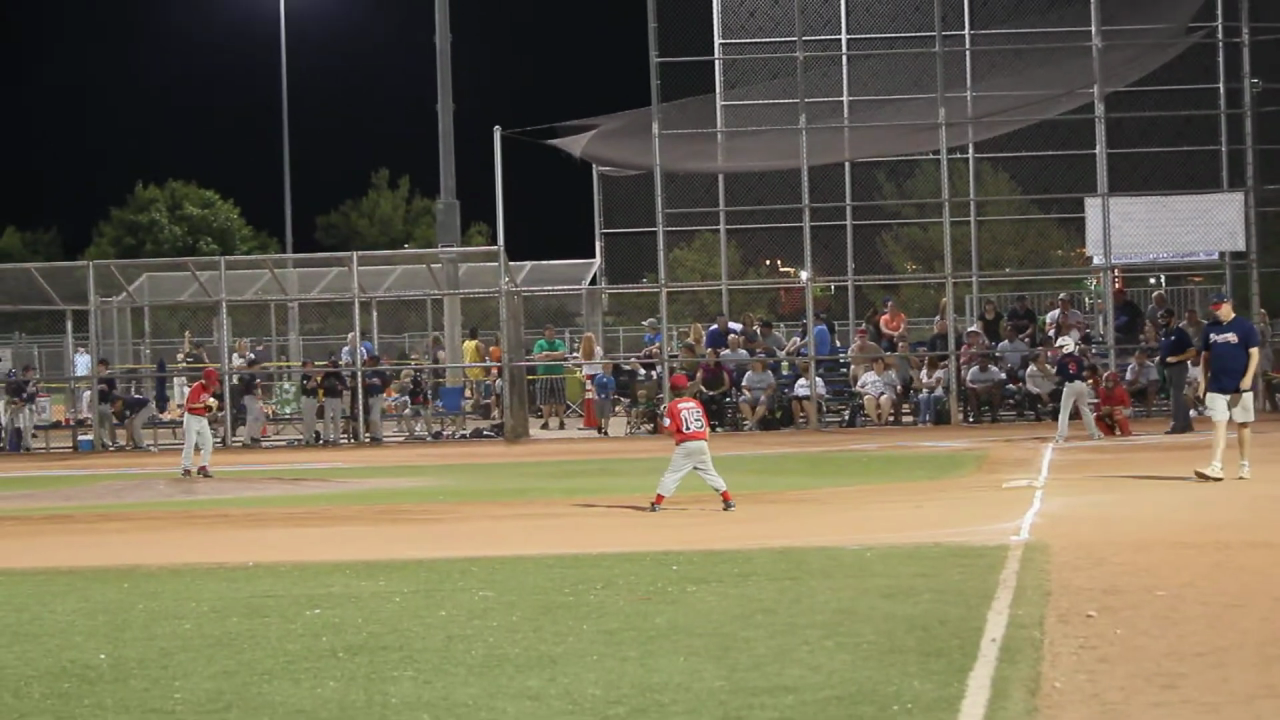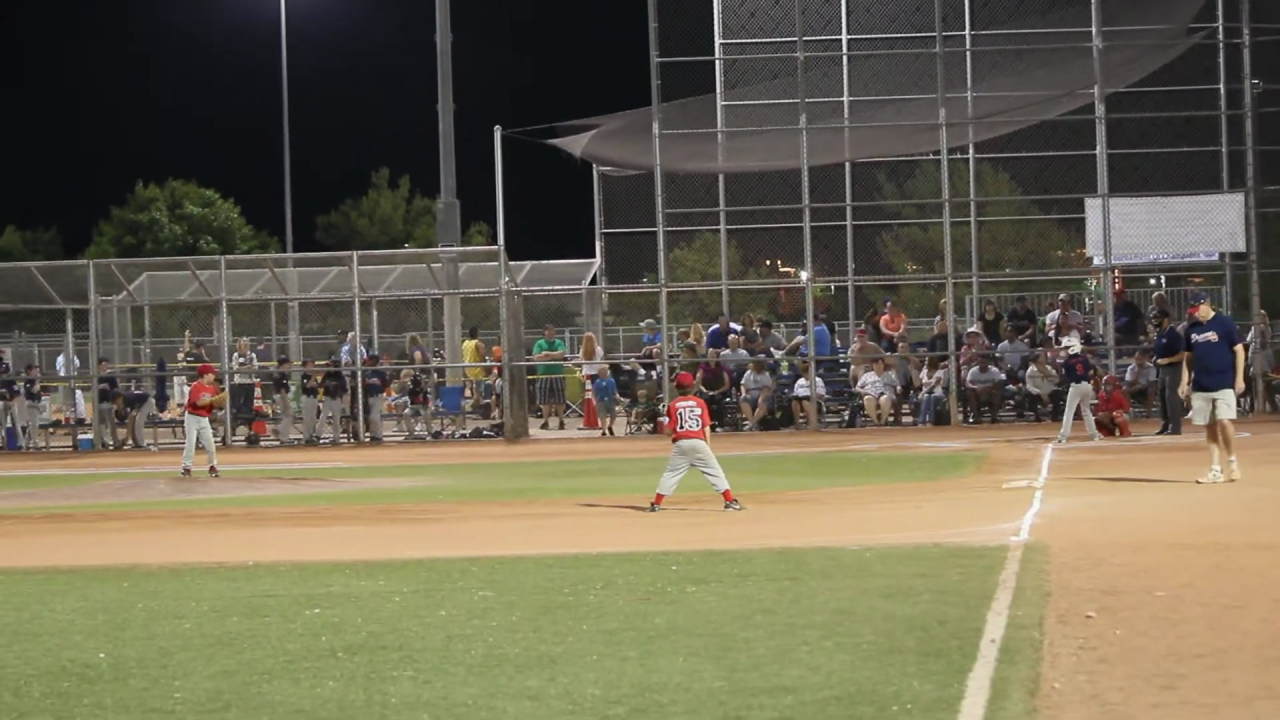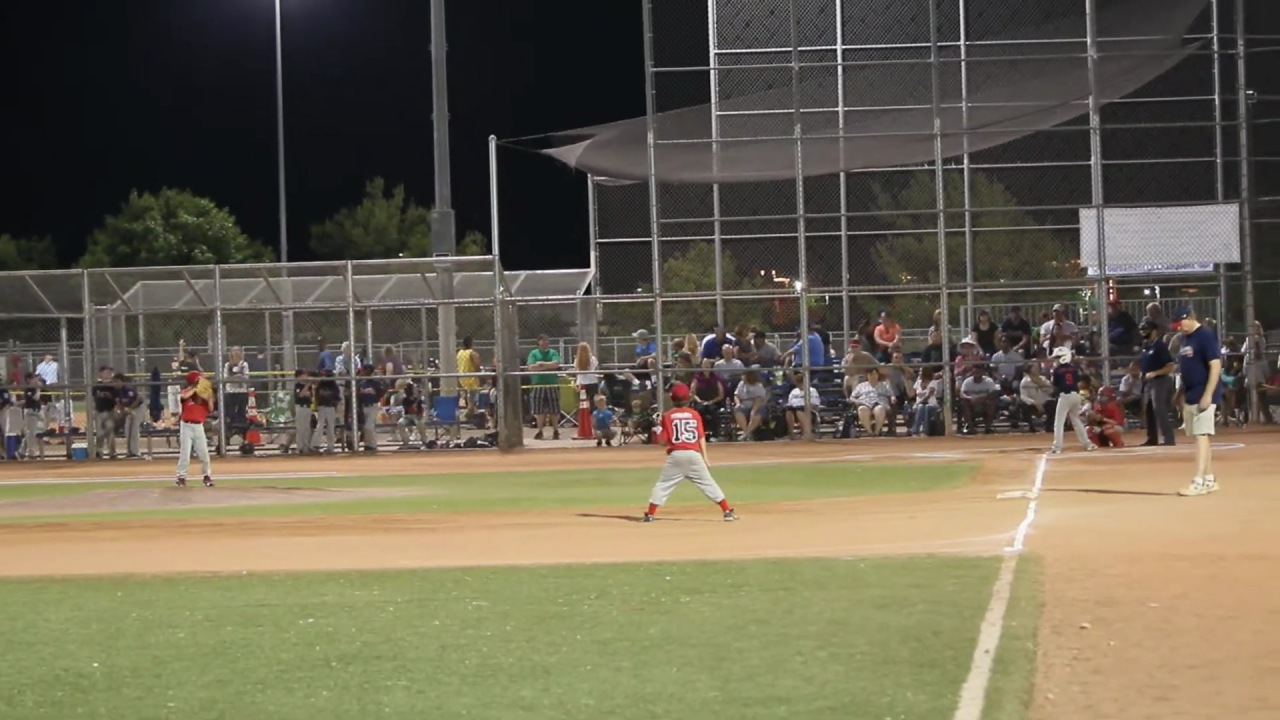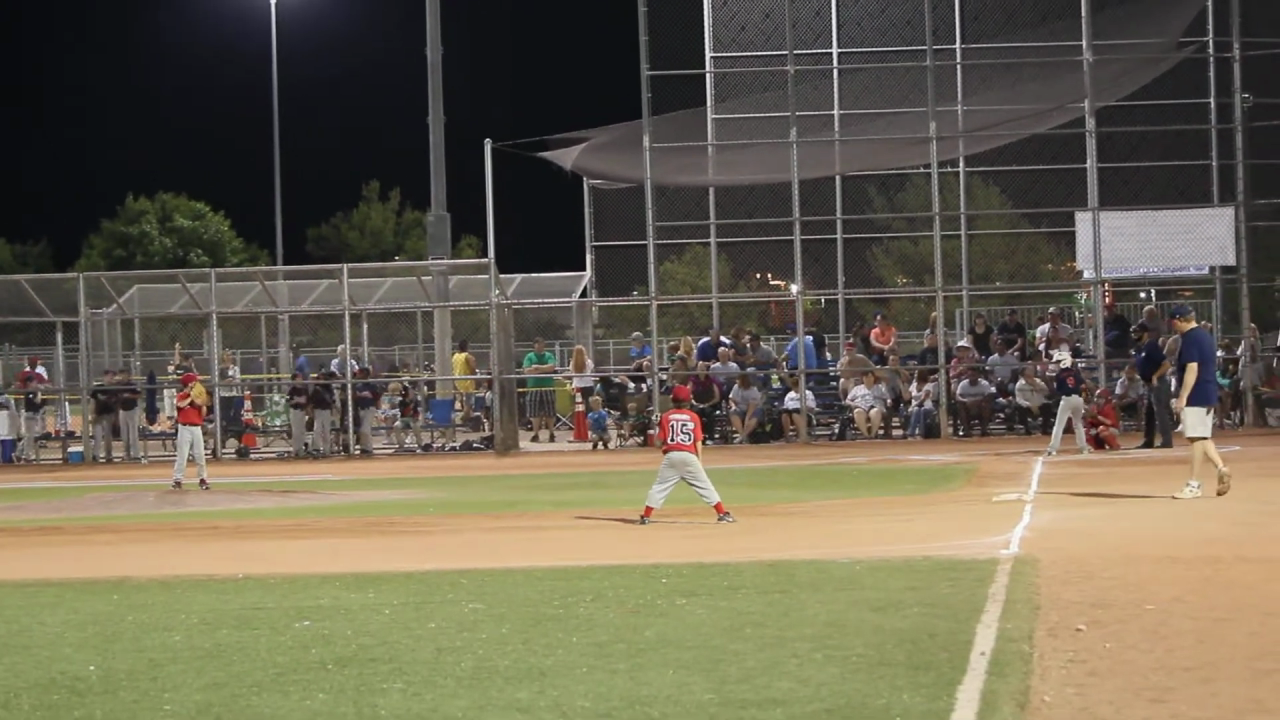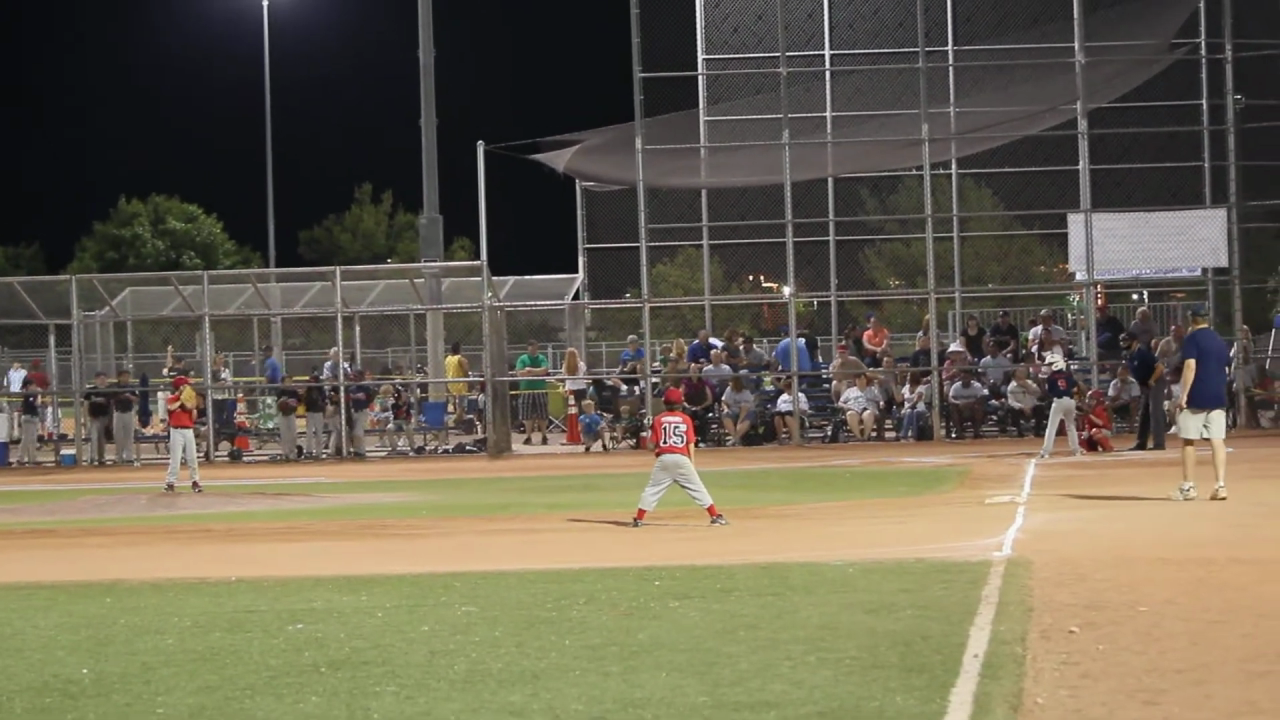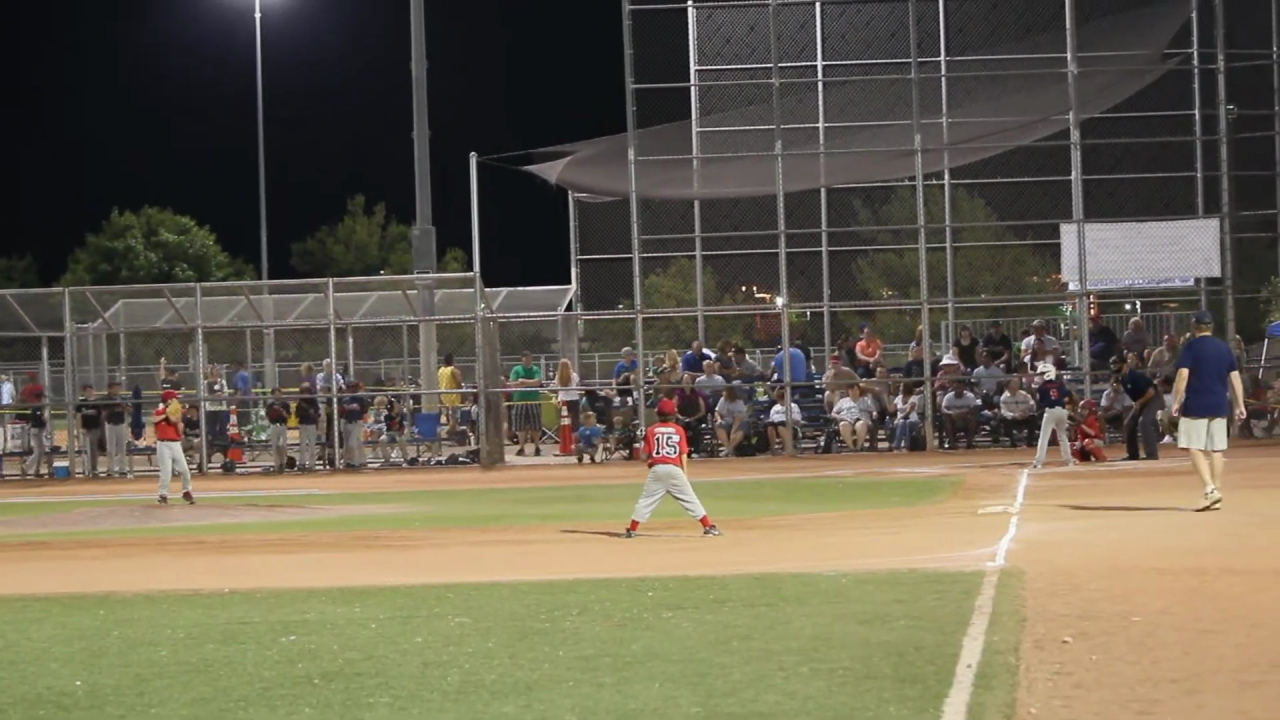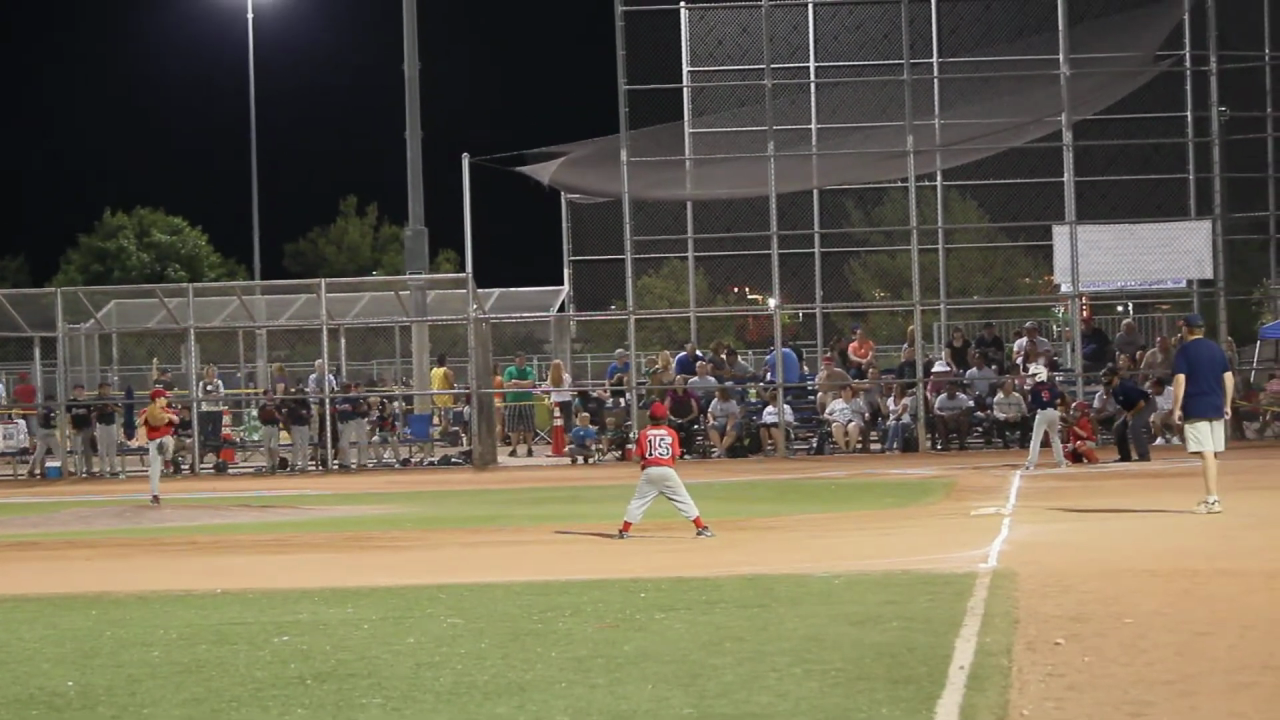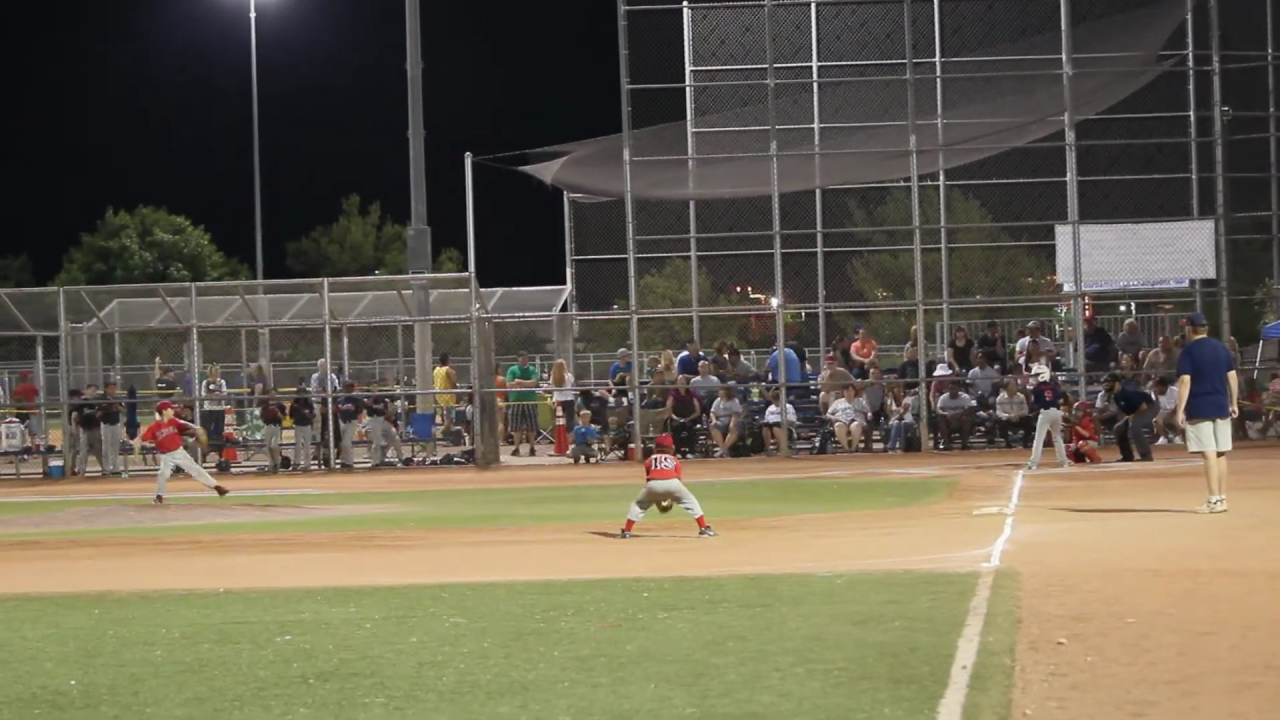
dt=0.4s
person 1, frame 1
left shoulder: (1245, 326)
right shoulder: (1210, 328)
left elbow: (1254, 354)
right elbow: (1206, 356)
left wrist: (1248, 377)
right wrist: (1203, 381)
left hip: (1239, 386)
right hip: (1216, 387)
left knee: (1243, 425)
right knee: (1219, 425)
left ankle: (1244, 465)
right ankle: (1216, 467)
person 1, frame 2
left shoulder: (1225, 323)
right shoulder: (1192, 328)
left elbow: (1239, 350)
right elbow: (1188, 357)
left wrist: (1239, 378)
right wrist: (1185, 381)
left hip: (1224, 384)
right hip: (1200, 387)
left knee: (1224, 422)
right knee: (1210, 427)
left ankle: (1231, 460)
right ankle: (1216, 470)
person 1, frame 3
left shoulder: (1206, 336)
right shoulder: (1185, 339)
left elbow: (1216, 366)
left wrist: (1208, 394)
right wrist: (1180, 393)
left hip: (1204, 396)
right hip: (1191, 396)
left knee: (1201, 436)
right knee: (1200, 437)
left ankle: (1198, 482)
right ankle: (1210, 480)
person 1, frame 4
left shoulder: (1190, 338)
right shoulder: (1203, 335)
left elbow: (1192, 370)
left wrist: (1182, 397)
left hip: (1195, 395)
right hip: (1206, 394)
left knee: (1196, 439)
right knee: (1203, 438)
left ankle: (1194, 485)
right ankle: (1221, 468)
person 1, frame 5
left shoulder: (1192, 338)
right shoulder: (1220, 339)
left elbow: (1190, 367)
right elbow: (1225, 370)
left wrist: (1183, 394)
left hip: (1197, 396)
right hip: (1219, 397)
left knee: (1189, 440)
right knee: (1217, 440)
left ankle: (1188, 487)
right ankle: (1221, 486)
person 1, frame 6
left shoulder: (1191, 346)
right shoulder: (1224, 347)
left elbow: (1183, 375)
right elbow: (1235, 377)
left wrist: (1176, 401)
right wrist: (1240, 404)
left hip: (1196, 405)
right hip: (1220, 405)
left knee: (1195, 449)
right knee: (1217, 451)
left ankle: (1210, 489)
right ankle: (1215, 494)
person 1, frame 7
left shoulder: (1184, 350)
right shoulder: (1216, 348)
left elbow: (1180, 381)
right elbow: (1229, 378)
left wrist: (1177, 407)
right wrist: (1227, 405)
left hip: (1195, 408)
right hip: (1216, 407)
left knee: (1207, 454)
right knee: (1213, 454)
left ankle: (1213, 501)
right ankle: (1210, 498)
person 1, frame 8
left shoulder: (1189, 351)
right shoulder: (1221, 347)
left elbow: (1185, 382)
right elbow: (1233, 377)
left wrist: (1180, 410)
right wrist: (1234, 403)
left hip: (1199, 408)
right hip: (1221, 407)
left knee: (1209, 453)
right knee: (1221, 453)
left ankle: (1214, 500)
right ankle: (1222, 498)
